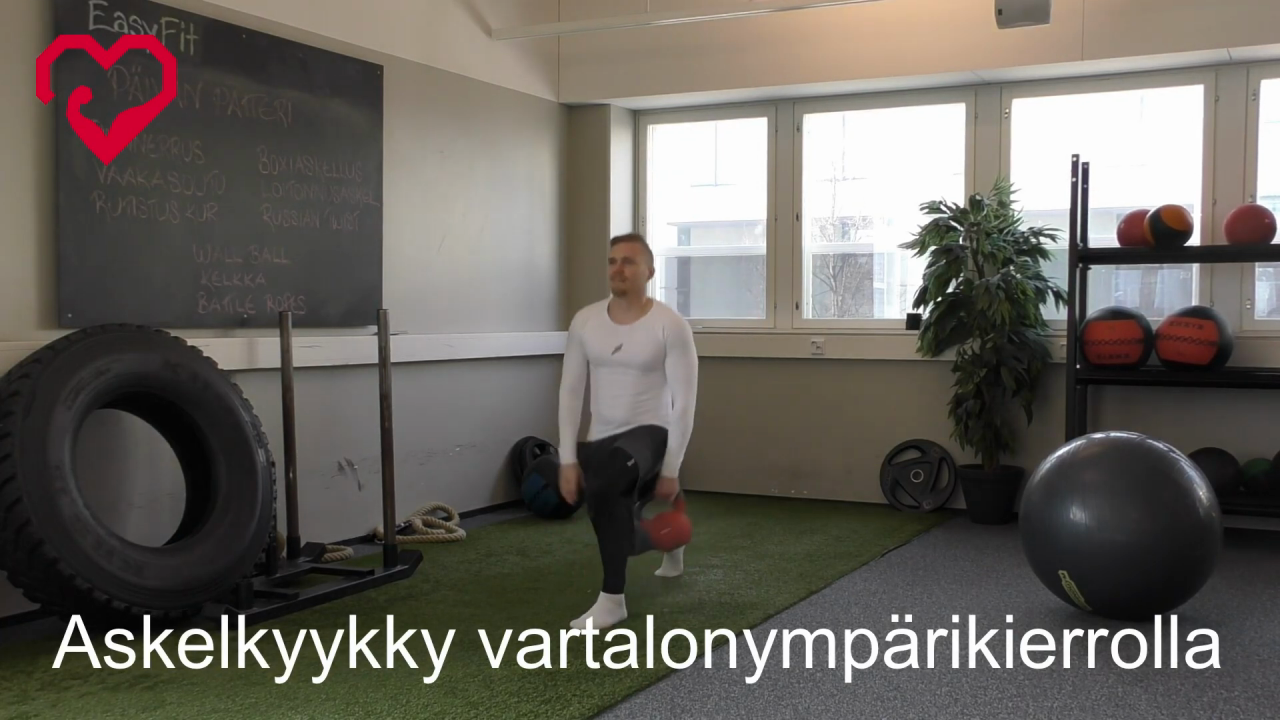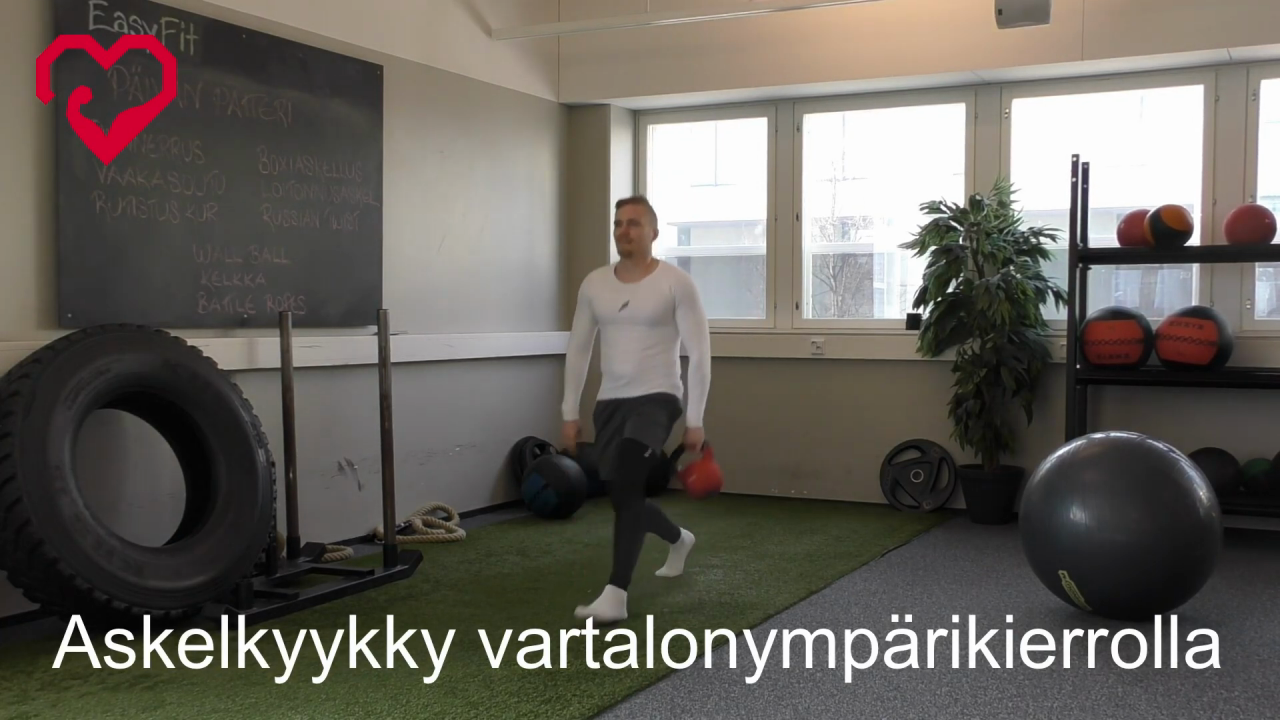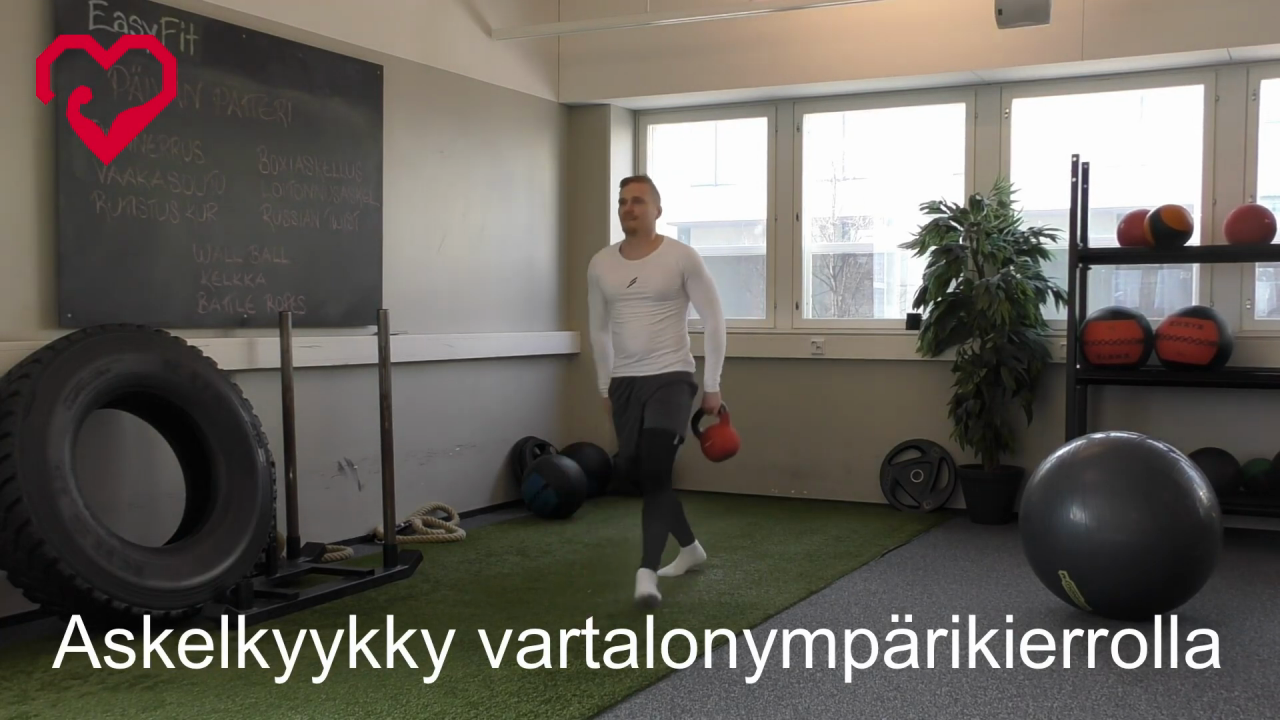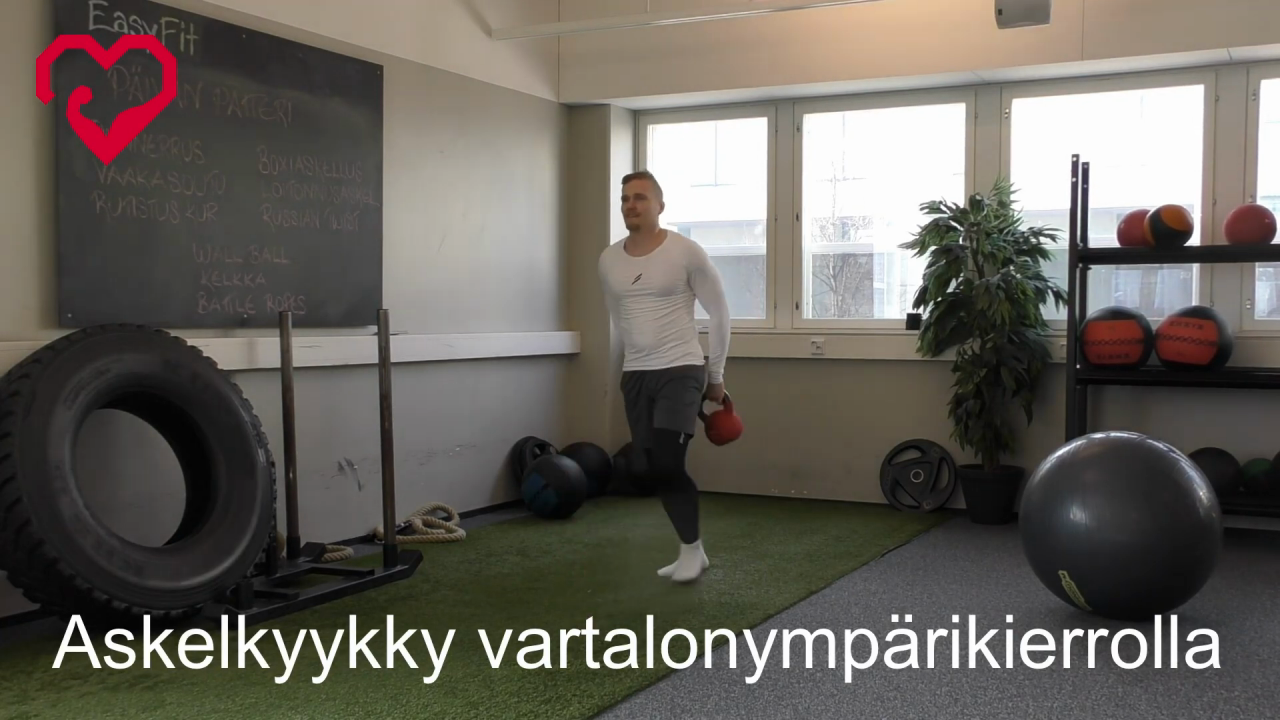
dt=0.2s
person 1, frame 1
left shoulder: (669, 324)
right shoulder: (584, 321)
left elbow: (685, 399)
right elbow: (570, 391)
left wrist: (671, 468)
right wrist: (568, 458)
left hip: (648, 431)
right hip: (601, 438)
left knee: (602, 486)
right knee: (619, 537)
left ankle: (611, 600)
right ankle: (671, 545)
person 1, frame 2
left shoulder: (675, 282)
right shoulder: (594, 284)
left elbow: (699, 352)
right elbow: (577, 351)
left wrist: (694, 421)
right wrist: (570, 412)
left hip: (657, 399)
right hip: (611, 403)
left knee: (625, 488)
right knee: (625, 495)
left ankle: (615, 594)
right ankle: (680, 539)
person 1, frame 3
left shoulder: (681, 257)
right shoulder: (601, 264)
left elbow: (714, 321)
right elbow: (598, 330)
left wrist: (711, 386)
right wrist: (605, 386)
left hip: (670, 378)
right hip: (625, 382)
left knee: (654, 470)
right knee: (646, 474)
left ankle: (648, 572)
right ankle: (690, 546)
person 1, frame 4
left shoulder: (686, 252)
right shoulder: (609, 260)
left elbow: (719, 314)
left wrist: (715, 374)
left hip: (681, 372)
right hip: (636, 375)
left knee: (668, 465)
right knee: (658, 469)
left ankle: (693, 547)
right ankle: (690, 547)
